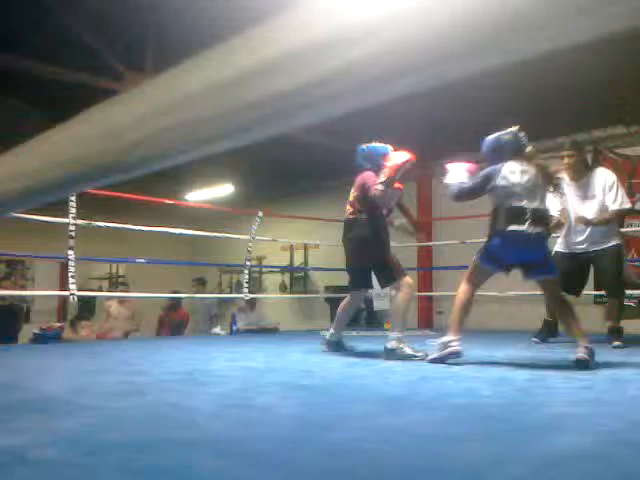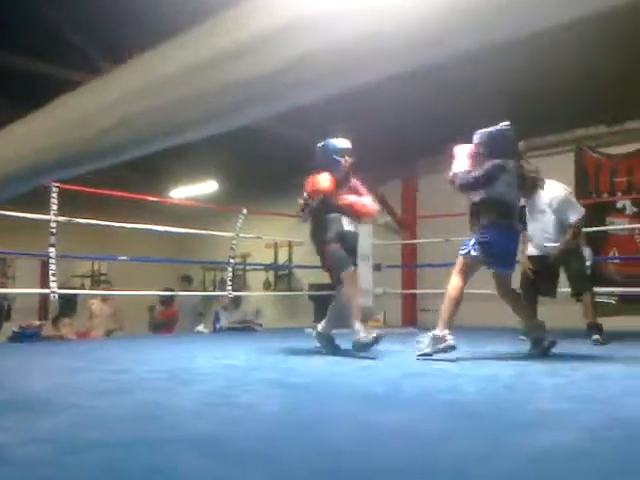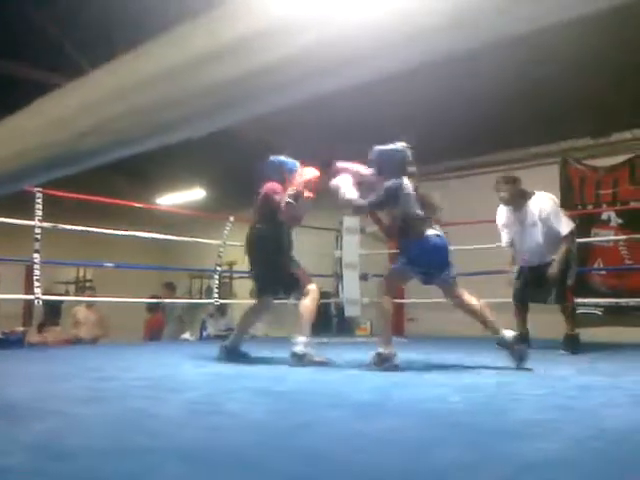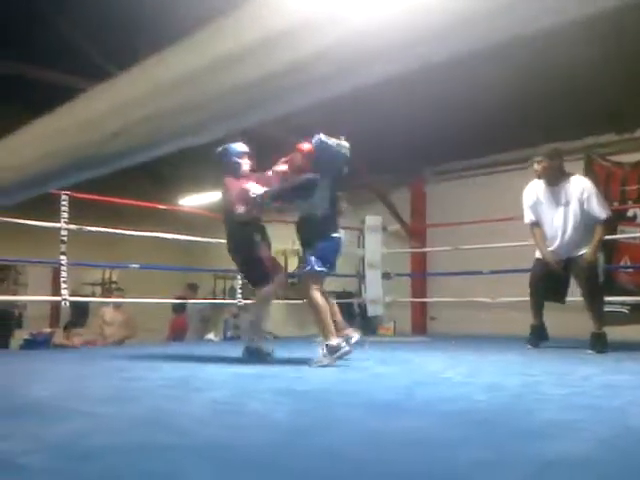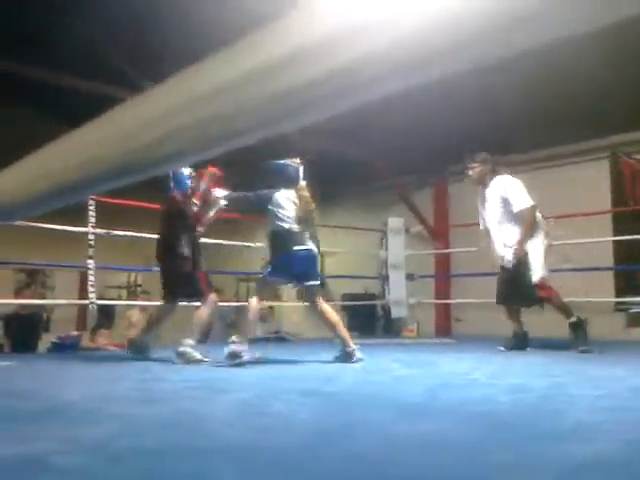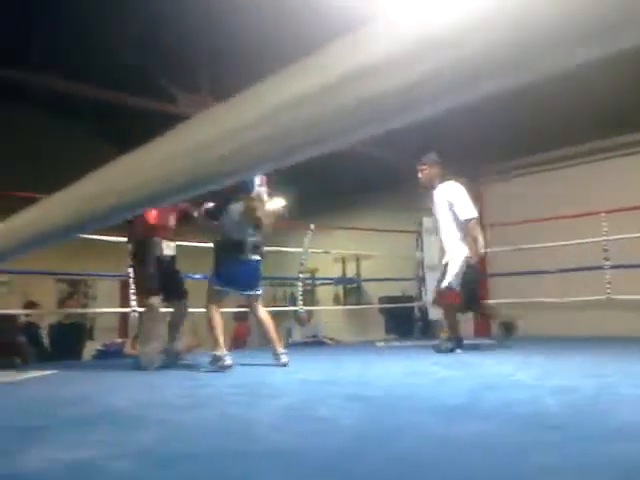
dt=0.7s
person 1, frame 1
left shoulder: (495, 172)
right shoulder: (537, 172)
left elbow: (459, 194)
left wrist: (456, 176)
left hip: (505, 238)
right hip: (534, 240)
left knee: (469, 283)
right knee: (555, 297)
left ankle: (451, 340)
right ankle: (583, 347)
person 1, frame 2
left shoulder: (498, 166)
right shoulder: (511, 167)
left elbow: (466, 183)
right elbow: (481, 187)
left wrist: (460, 164)
right wrist: (466, 167)
left hip: (492, 230)
right hip: (508, 232)
left knee: (458, 275)
right knee: (505, 289)
left ankle: (441, 334)
right ankle: (539, 337)
person 1, frame 3
left shoulder: (392, 186)
right shoulder: (403, 183)
left elbow: (363, 207)
left wrist: (345, 191)
left hip: (420, 244)
right hip: (434, 242)
left knee: (387, 291)
right knee: (459, 296)
left ankle: (386, 352)
right ankle: (504, 336)
person 1, frame 4
right shoulder: (331, 179)
left hip: (320, 241)
right hip: (328, 239)
left knee: (310, 288)
right knee: (319, 290)
left ankle: (334, 342)
right ankle: (345, 333)
person 1, frame 5
left shoulder: (272, 195)
right shoulder: (301, 198)
left elbow: (242, 200)
left wrist: (222, 194)
left hip: (286, 253)
right hip: (308, 252)
left knee: (256, 296)
right knee: (318, 302)
left ankle: (240, 347)
right ankle: (349, 347)
person 1, frame 6
left shoulder: (231, 205)
right shoulder: (259, 208)
left elbow: (208, 219)
left hip: (230, 261)
right hip: (252, 261)
left knee: (213, 304)
right knee: (256, 307)
left ankle: (221, 354)
right ankle: (279, 352)
person 2, frame 1
left shoulder: (363, 181)
right shoulder: (368, 177)
left elbow: (384, 210)
right elbow: (381, 200)
left wrist: (395, 189)
right wrist: (389, 175)
left hip: (354, 241)
right hip: (367, 240)
left knee: (357, 293)
right knee: (404, 284)
left ankle: (333, 337)
right ankle: (394, 343)
person 2, frame 2
left shoulder: (353, 184)
right shoulder: (317, 181)
left elbow: (372, 207)
right elbow: (304, 215)
left wrist: (363, 207)
right wrist: (309, 199)
left hip: (348, 237)
right hip: (327, 237)
left knee: (344, 288)
right knee: (349, 275)
left ankle: (323, 331)
right ankle: (359, 333)
person 2, frame 3
left shoulder: (270, 193)
right shoulder: (274, 188)
left elbow: (291, 218)
right elbow: (285, 213)
left wrist: (297, 195)
right wrist: (297, 190)
left hip: (264, 250)
right hip: (271, 250)
left knee: (264, 300)
right knee: (310, 290)
left ankle: (230, 345)
right ankle: (301, 348)
person 2, frame 4
left shoulder: (248, 179)
right shoulder: (231, 183)
right elbow: (237, 213)
right wrist: (256, 199)
left hip: (253, 241)
right hip: (246, 243)
left knee: (264, 289)
right knee: (277, 278)
left ankle: (254, 344)
right ankle: (251, 327)
person 2, frame 5
left shoulder: (185, 200)
right shoulder: (175, 199)
left elbow: (201, 220)
right elbow: (195, 216)
left wrist: (214, 204)
right wrist: (202, 190)
left hip: (174, 258)
right hip: (180, 259)
left knee: (171, 303)
right knee: (210, 299)
left ankle: (139, 340)
right ankle: (187, 346)
person 2, frame 6
left shoulder: (172, 207)
right elbow: (133, 237)
left hip: (167, 261)
right hip: (146, 263)
left knee: (181, 305)
right knee: (154, 303)
left ankle: (171, 348)
right ankle: (148, 354)
person 3, frame 1
left shoulder: (605, 177)
right shoulder: (557, 183)
left elbow: (620, 213)
right elbow: (555, 216)
left wrist: (591, 221)
right wrist: (558, 221)
left hip: (605, 243)
right hip: (570, 245)
left knee: (614, 285)
left ankle: (614, 331)
right ankle: (549, 326)
person 3, frame 2
left shoulder: (555, 192)
left elbow: (577, 221)
right elbow: (521, 231)
left wrist: (561, 248)
right wrist: (523, 256)
left hip: (568, 246)
right hip: (538, 250)
left knee: (582, 283)
right knee: (527, 285)
left ankle: (593, 327)
person 3, frame 3
left shoulder: (544, 203)
right shoulder: (503, 213)
left elbow: (568, 234)
right elbow: (509, 245)
left wrist: (558, 263)
right wrist: (512, 271)
left hip: (556, 257)
right hip: (529, 260)
left knee: (562, 293)
right knee: (519, 293)
left ankle: (571, 336)
right ankle: (521, 336)
person 3, frame 4
left shoulder: (581, 185)
right shoulder: (531, 190)
left elbow: (602, 219)
right elbow: (534, 224)
left wrist: (593, 250)
right wrist: (544, 252)
left hip: (580, 250)
right hip: (549, 252)
left knee: (592, 290)
right knee: (536, 288)
left ankle: (598, 334)
right ankle: (537, 330)
person 3, frame 5
left shoulder: (507, 184)
right shoulder: (482, 195)
left elbow: (528, 210)
right elbow: (489, 228)
left wrist: (521, 244)
right wrist: (498, 252)
left hip: (530, 245)
right hip: (508, 253)
left knee: (539, 286)
right knee: (505, 297)
left ankle: (575, 323)
right ankle: (519, 335)
person 3, frame 6
left shoulder: (452, 189)
right shoulder: (436, 194)
left elbow: (471, 219)
left wrist: (473, 251)
right wrist: (446, 253)
left hip: (465, 252)
right hip: (454, 253)
left knee: (447, 294)
right knee: (468, 299)
left ankle: (454, 338)
